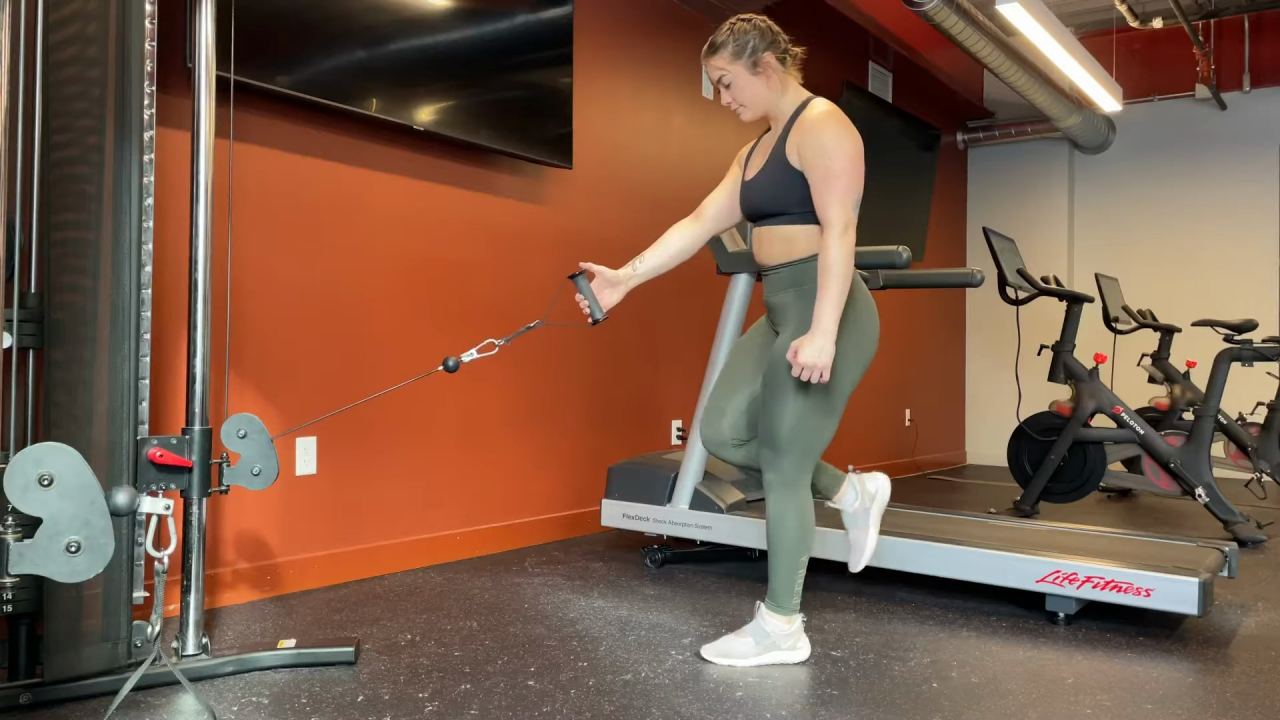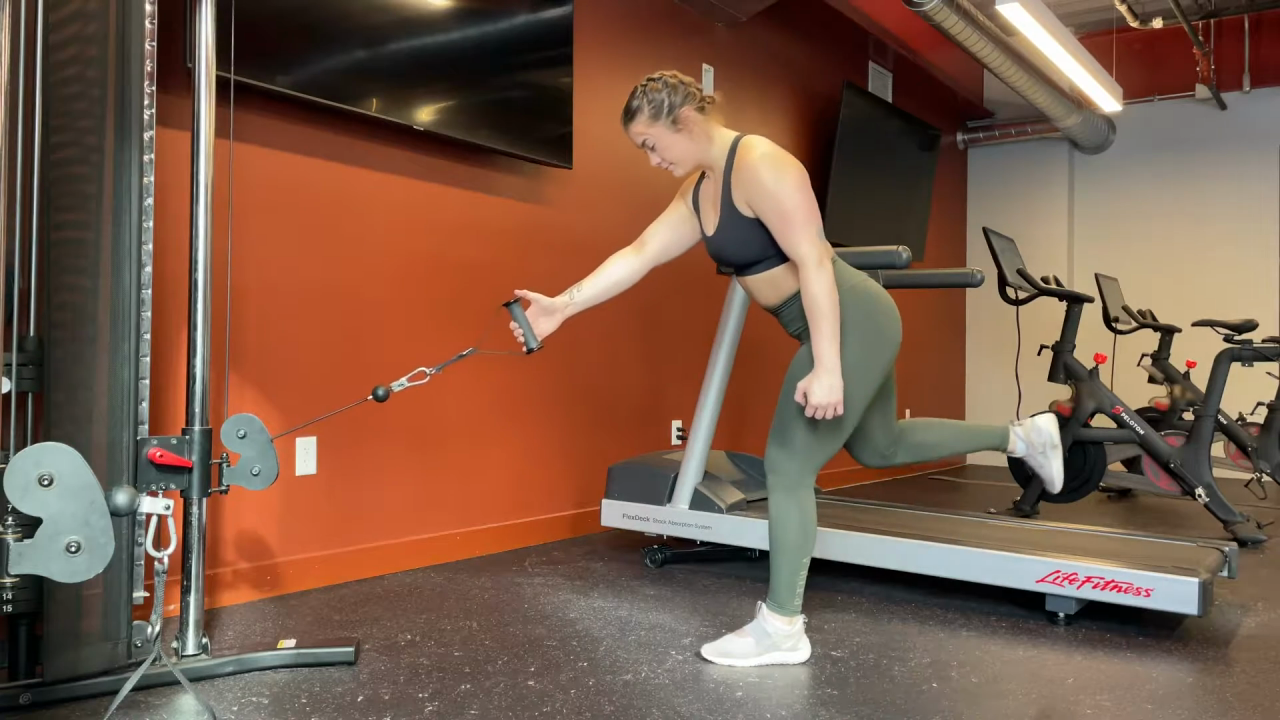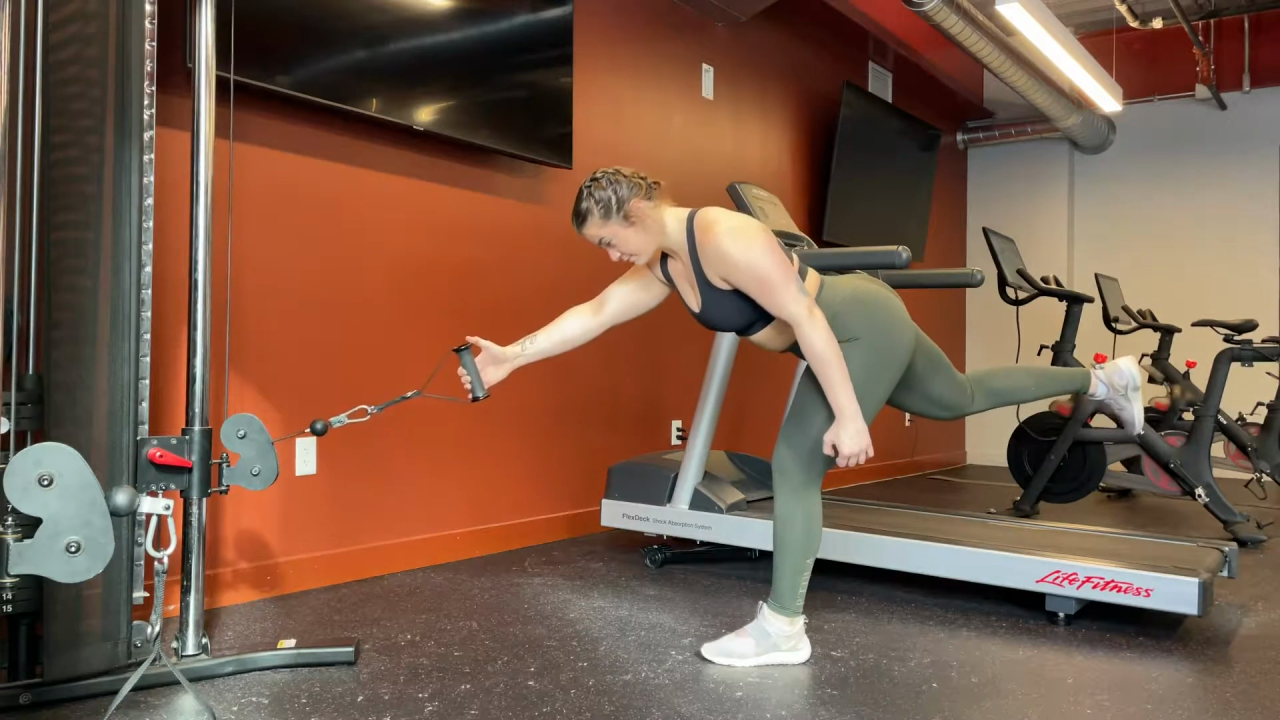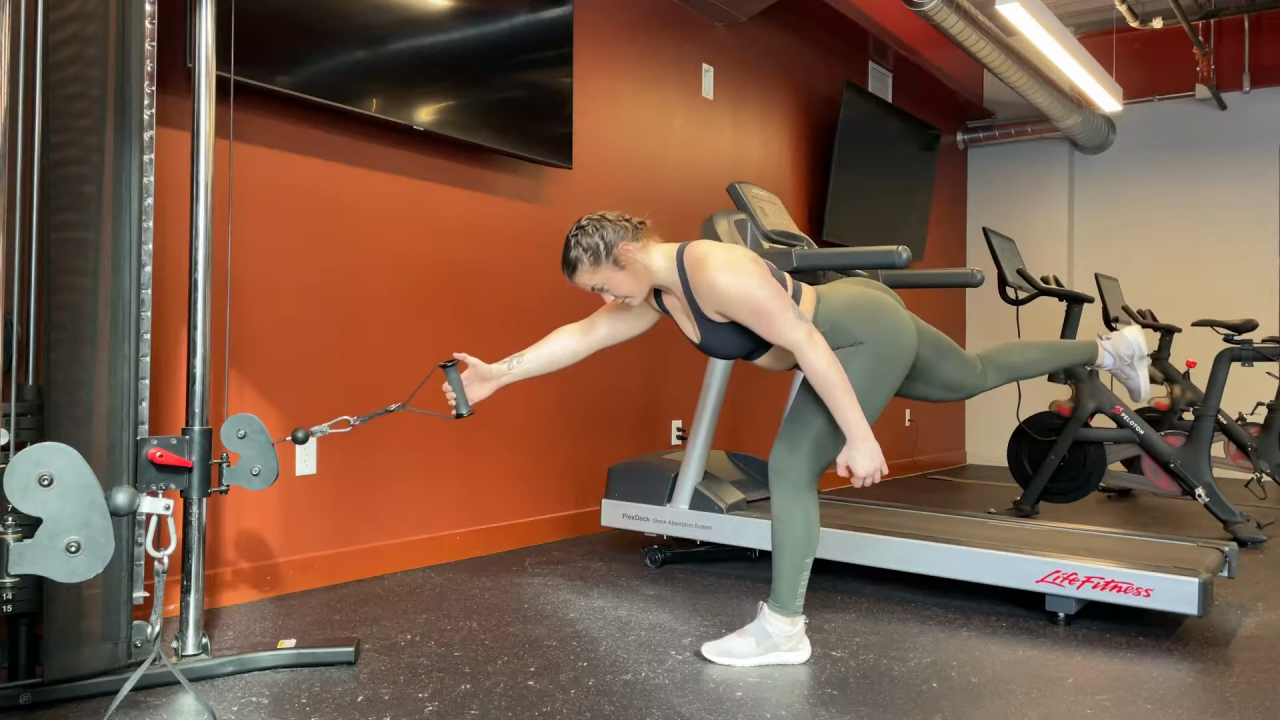
dt=0.7s
person 1, frame 1
left shoulder: (823, 124)
right shoulder: (759, 149)
left elbow: (840, 232)
right elbow: (700, 224)
left wrist: (823, 331)
right wrist: (626, 278)
left hip: (822, 316)
right hip: (781, 315)
left knee: (782, 467)
right knee: (722, 434)
left ankle: (781, 628)
right ankle: (849, 490)
person 1, frame 2
left shoulder: (759, 166)
right shoulder: (697, 192)
left elbow: (813, 264)
right elbow: (636, 255)
left wrist: (826, 368)
right wrist: (560, 306)
left hip: (851, 322)
right hip: (841, 325)
left knee: (788, 466)
right knee: (877, 449)
left ankle: (782, 628)
right ankle: (1022, 437)
person 1, frame 3
left shoulder: (722, 238)
right shoulder: (663, 264)
left elbow: (805, 318)
right elbow: (594, 313)
left wrist: (847, 416)
right wrist: (511, 357)
left hip: (866, 329)
right hip: (863, 325)
left knee: (795, 468)
right knee: (959, 398)
left ankle: (782, 627)
right ankle: (1100, 381)
person 1, frame 4
left shoulder: (714, 273)
right shoulder: (656, 293)
left elbow: (806, 344)
right elbow: (580, 336)
left wrist: (859, 436)
right wrist: (497, 373)
left hip: (870, 334)
right hip: (867, 322)
left knee: (791, 468)
right knee: (976, 375)
left ankle: (782, 628)
right ankle: (1109, 349)
